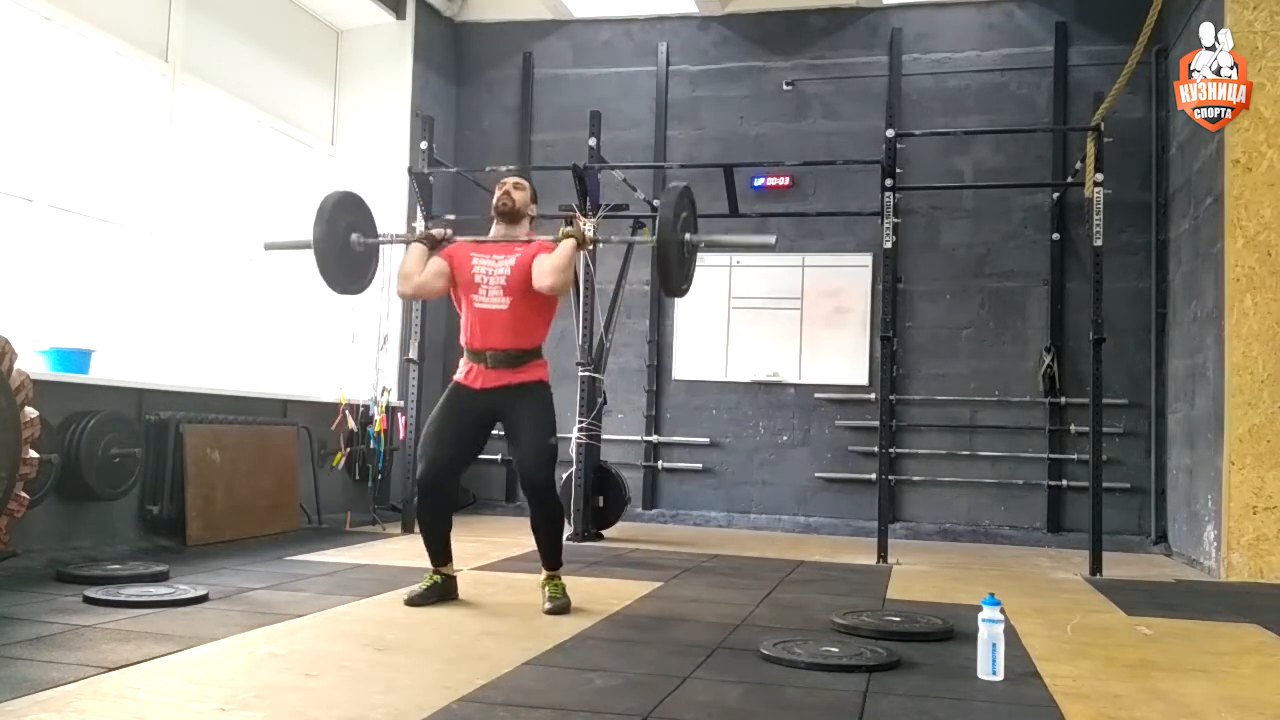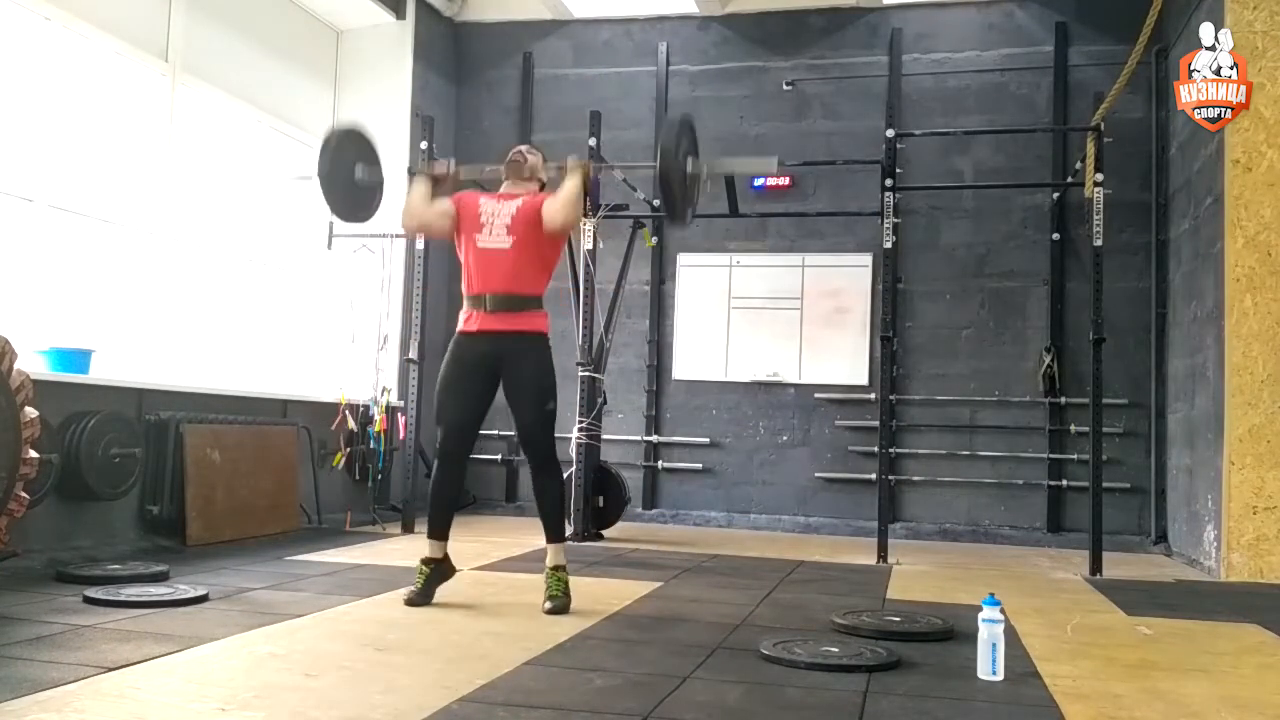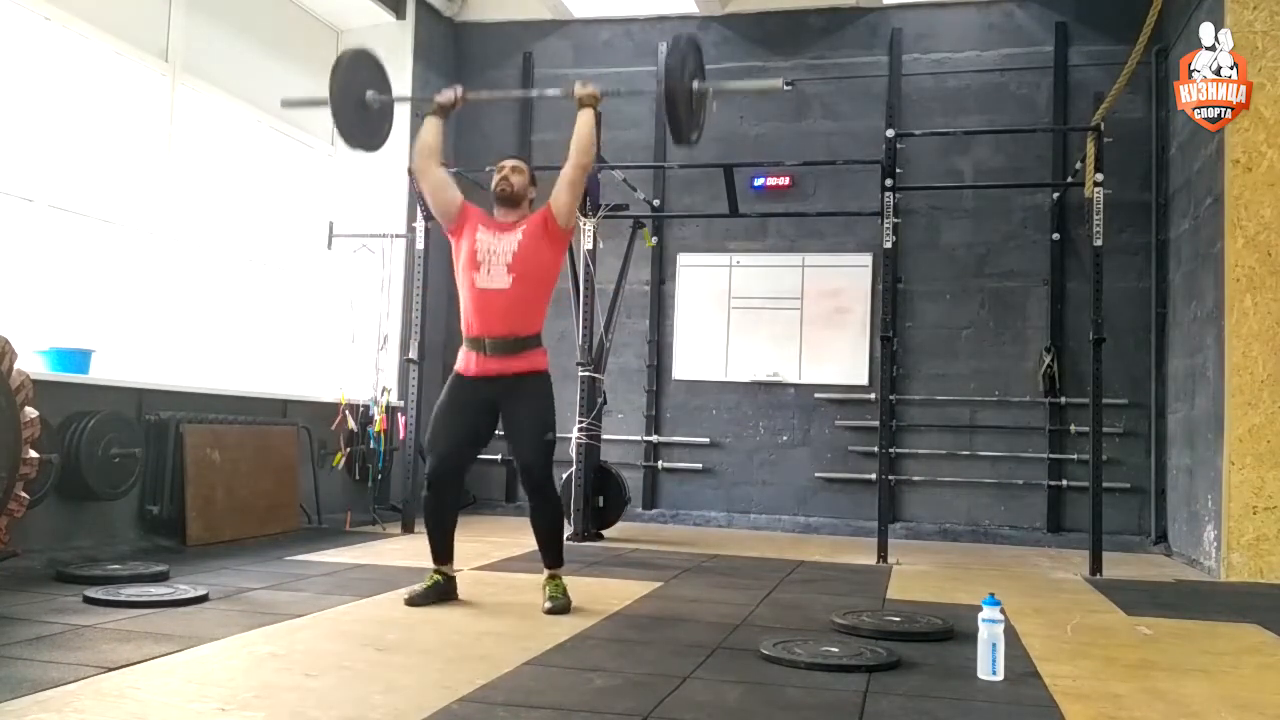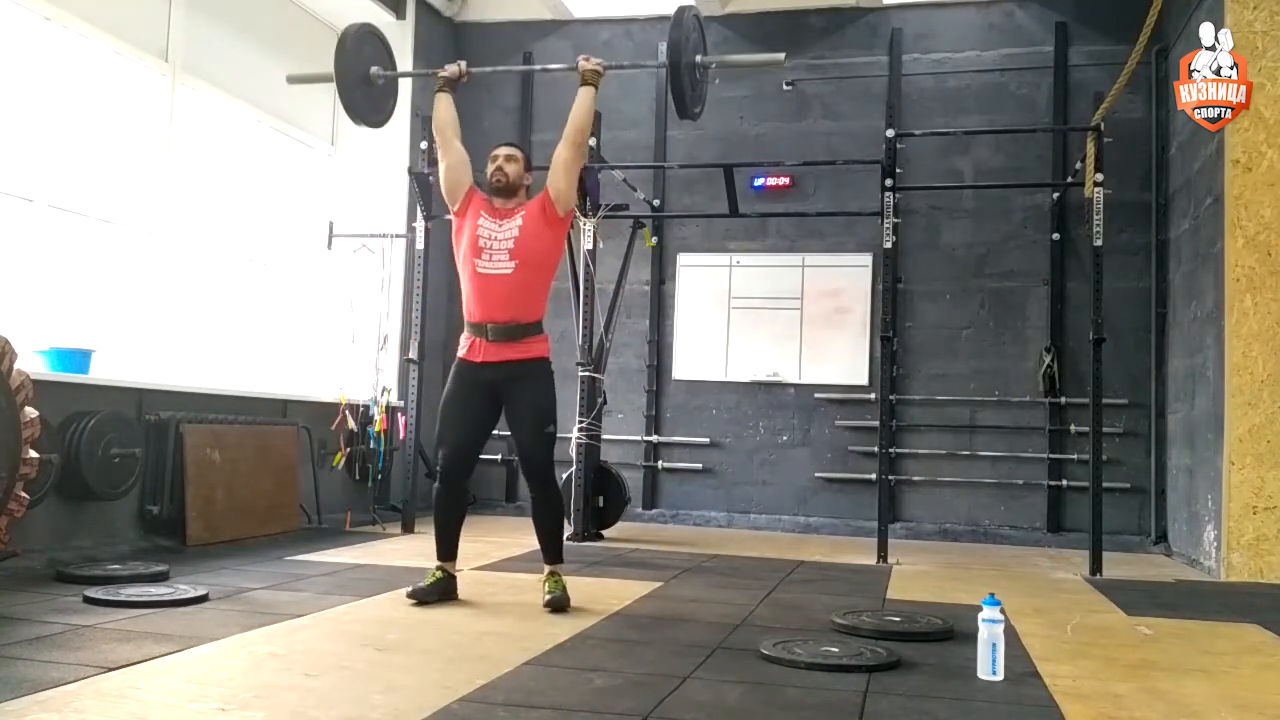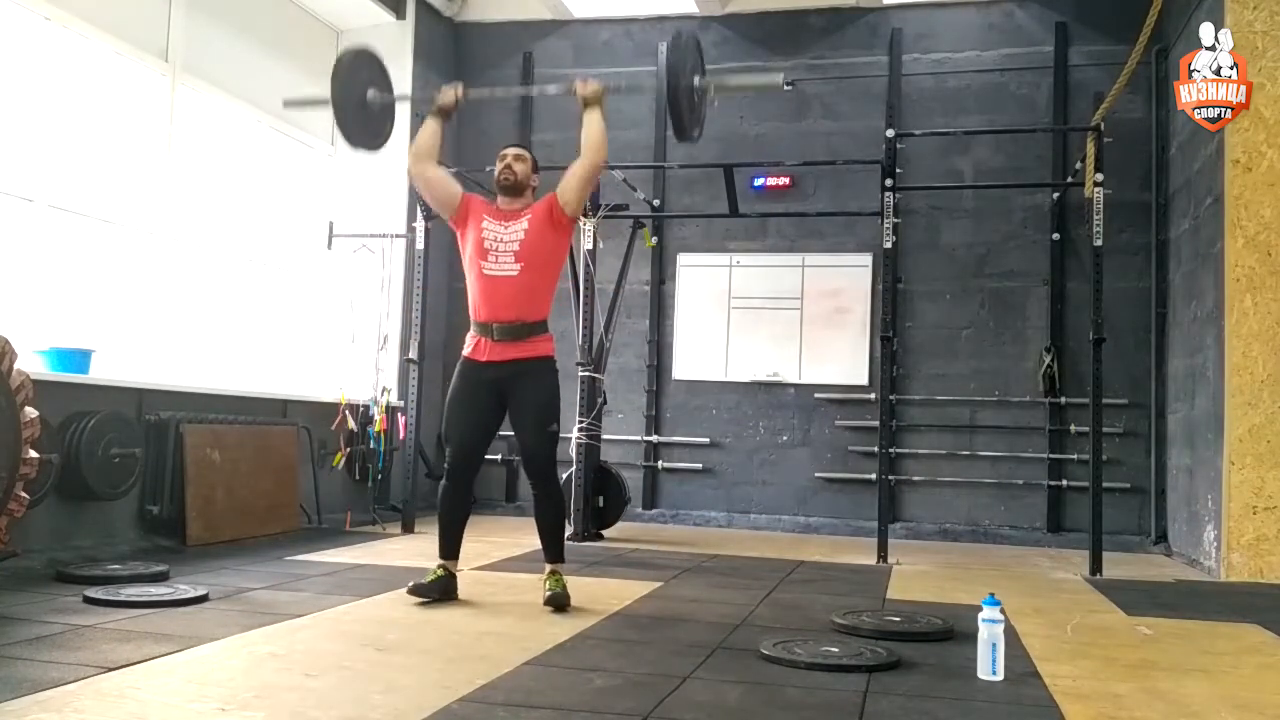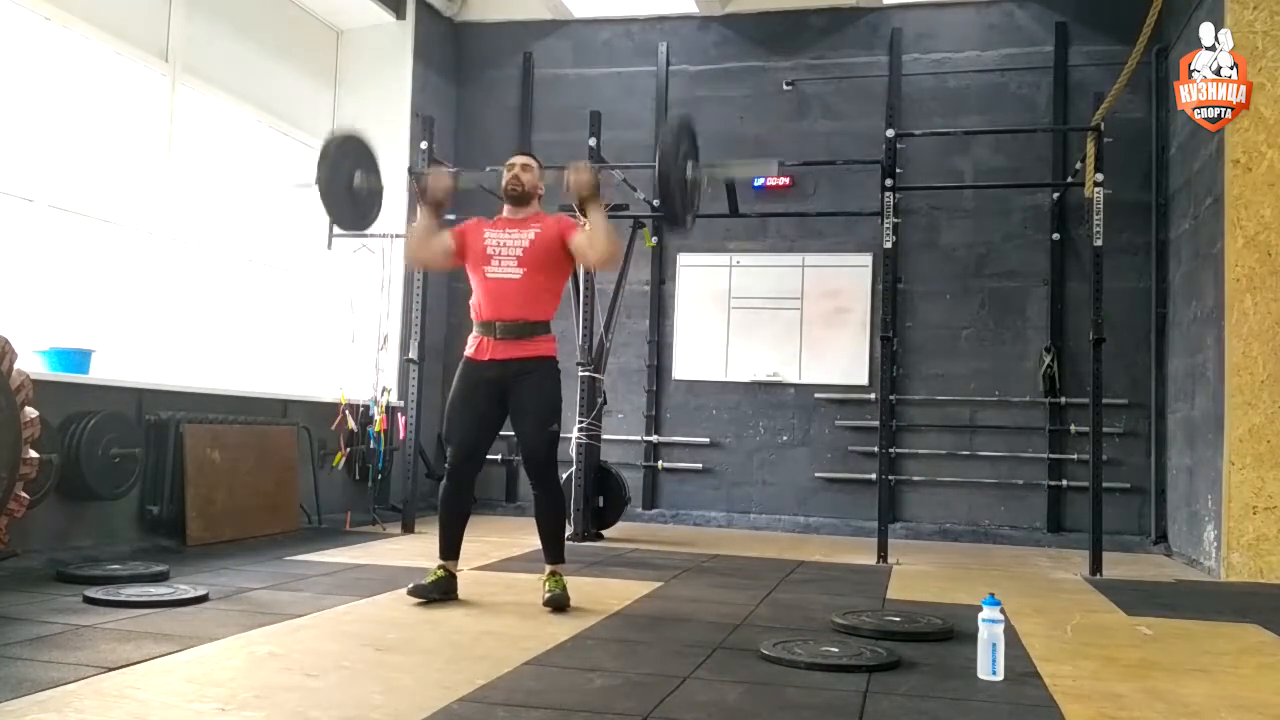
dt=0.2s
person 1, frame 1
left shoulder: (542, 251)
right shoulder: (459, 253)
left elbow: (550, 282)
right elbow: (409, 287)
left wrist: (570, 242)
right wrist: (425, 243)
left hip: (525, 386)
right hip: (469, 383)
left knee: (537, 480)
right knee: (430, 476)
left ankle: (552, 578)
right ankle: (442, 574)
person 1, frame 2
left shoulder: (543, 205)
right shoulder: (467, 204)
left elbow: (562, 218)
right elbow: (416, 223)
left wrist: (575, 178)
right wrist: (425, 181)
left hip: (525, 342)
right hip: (472, 339)
left knee: (540, 451)
right knee: (450, 448)
left ankle: (556, 569)
right ankle: (436, 558)
person 1, frame 3
left shoulder: (546, 229)
right shoulder: (467, 225)
left elbow: (577, 166)
right elbow: (425, 167)
left wrist: (586, 110)
right wrist: (439, 113)
left hip: (524, 375)
right hip: (470, 374)
left knee: (536, 479)
right knee: (439, 473)
left ankle: (555, 578)
right ankle: (442, 575)
person 1, frame 4
left shoulder: (547, 214)
right shoulder: (467, 209)
left elbow: (573, 143)
right elbow: (446, 140)
left wrist: (587, 85)
right wrist: (446, 87)
left hip: (527, 364)
right hip: (471, 361)
left knee: (538, 469)
right knee: (450, 468)
left ankle: (554, 574)
right ankle: (444, 572)
person 1, frame 5
left shoulder: (551, 218)
right shoulder: (470, 214)
left elbow: (592, 162)
right elbow: (420, 164)
left wrist: (592, 107)
right wrist: (440, 113)
left hip: (532, 363)
right hip: (477, 361)
left knee: (541, 469)
right knee: (457, 467)
left ankle: (555, 574)
right ankle: (446, 570)
person 1, frame 6
left shoulder: (557, 228)
right shoulder: (474, 231)
left elbow: (603, 256)
right elbow: (418, 257)
left wrist: (591, 201)
right wrist: (430, 204)
left hip: (535, 364)
right hip: (479, 361)
left knee: (541, 468)
right knee: (458, 465)
left ankle: (554, 574)
right ankle: (446, 571)
